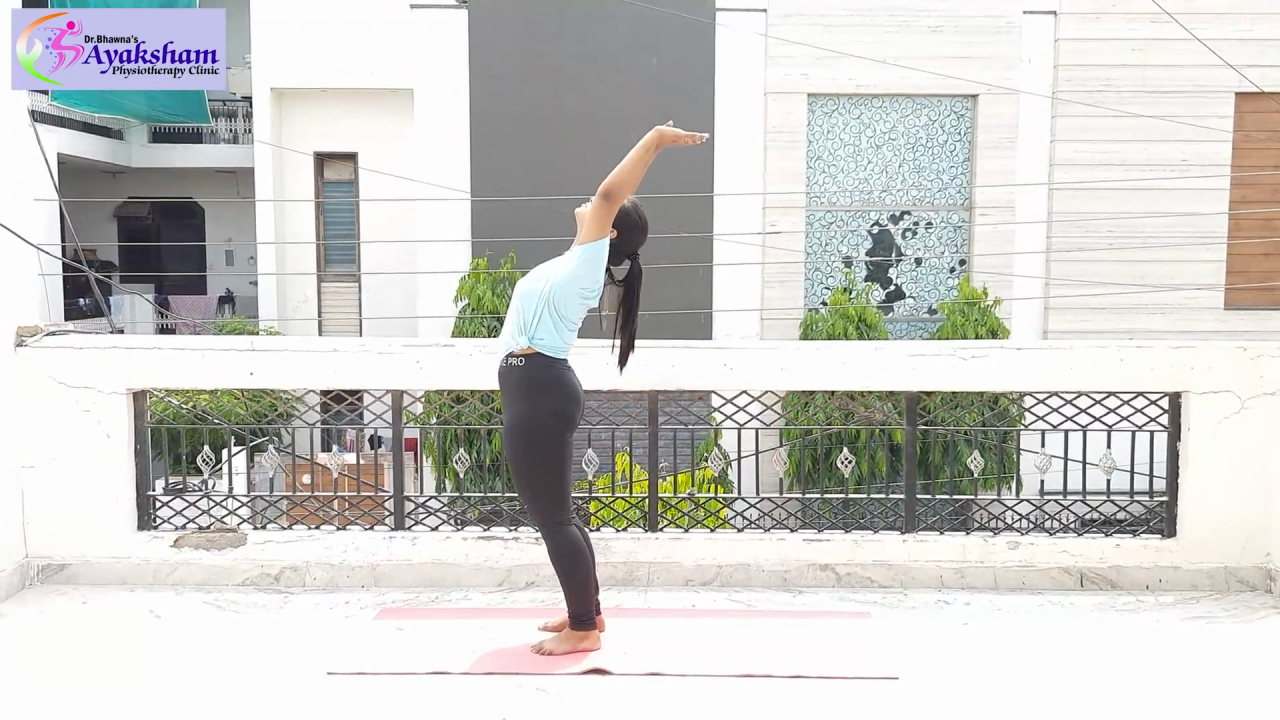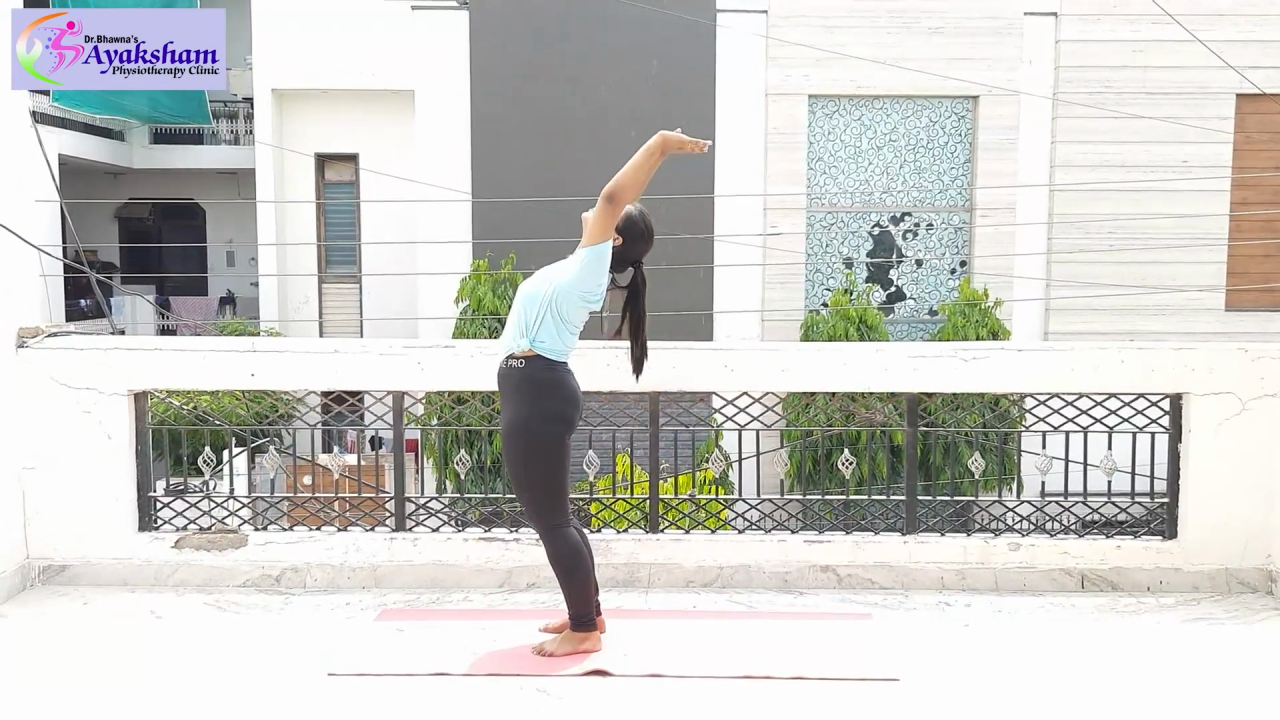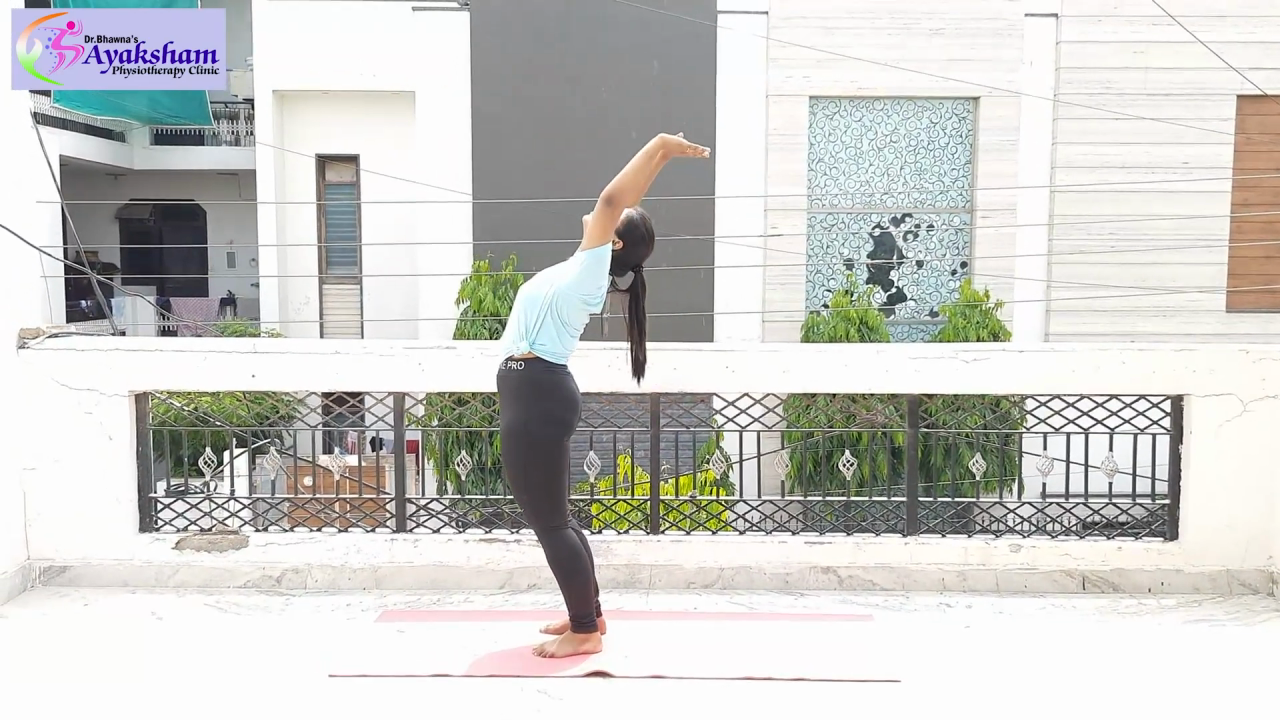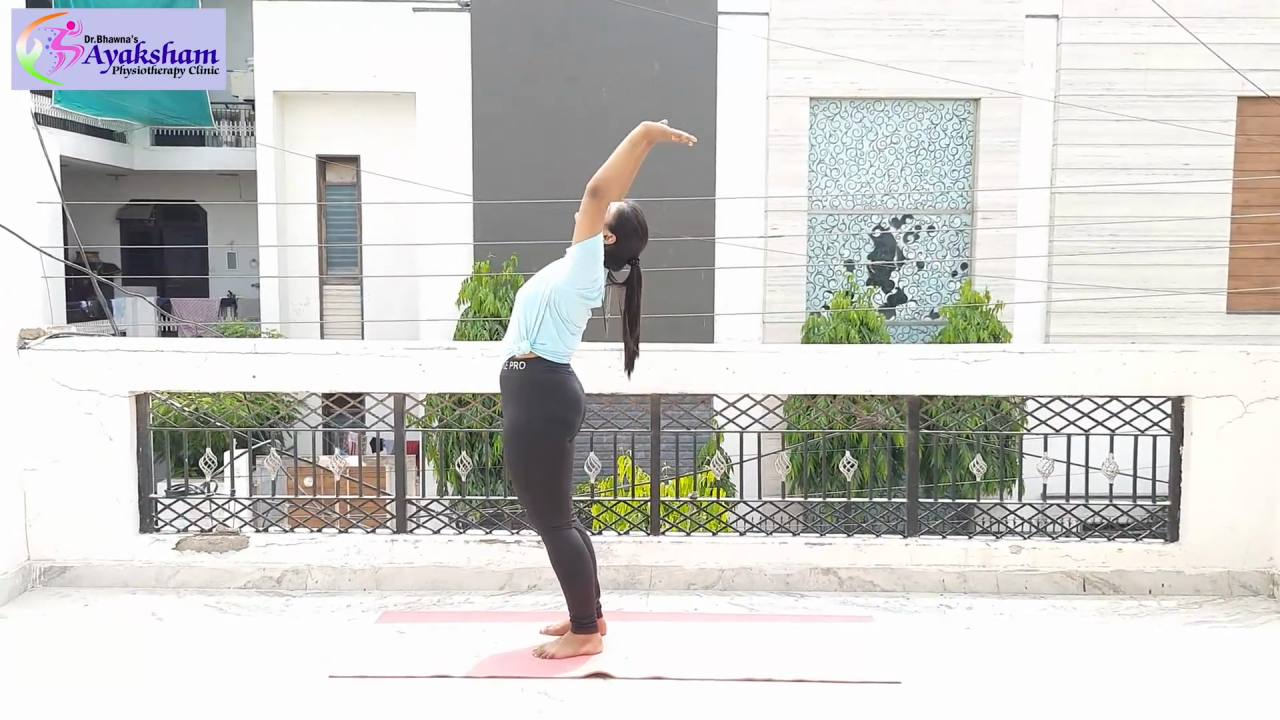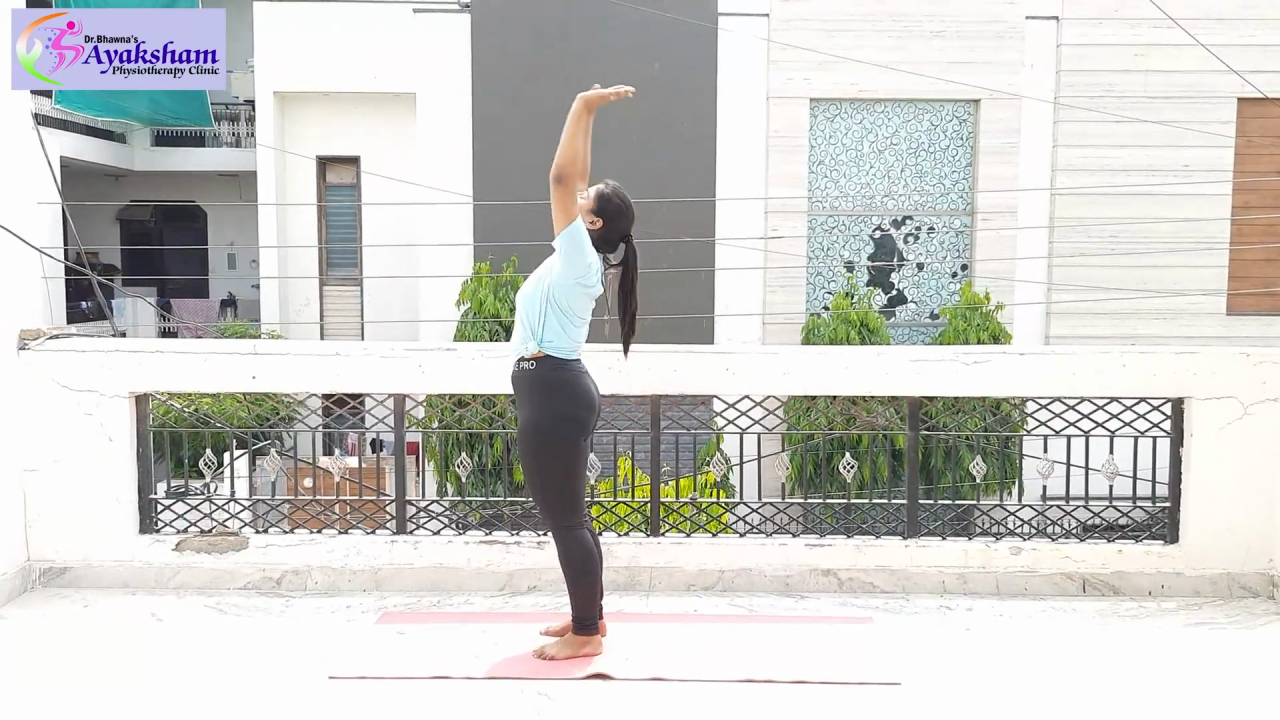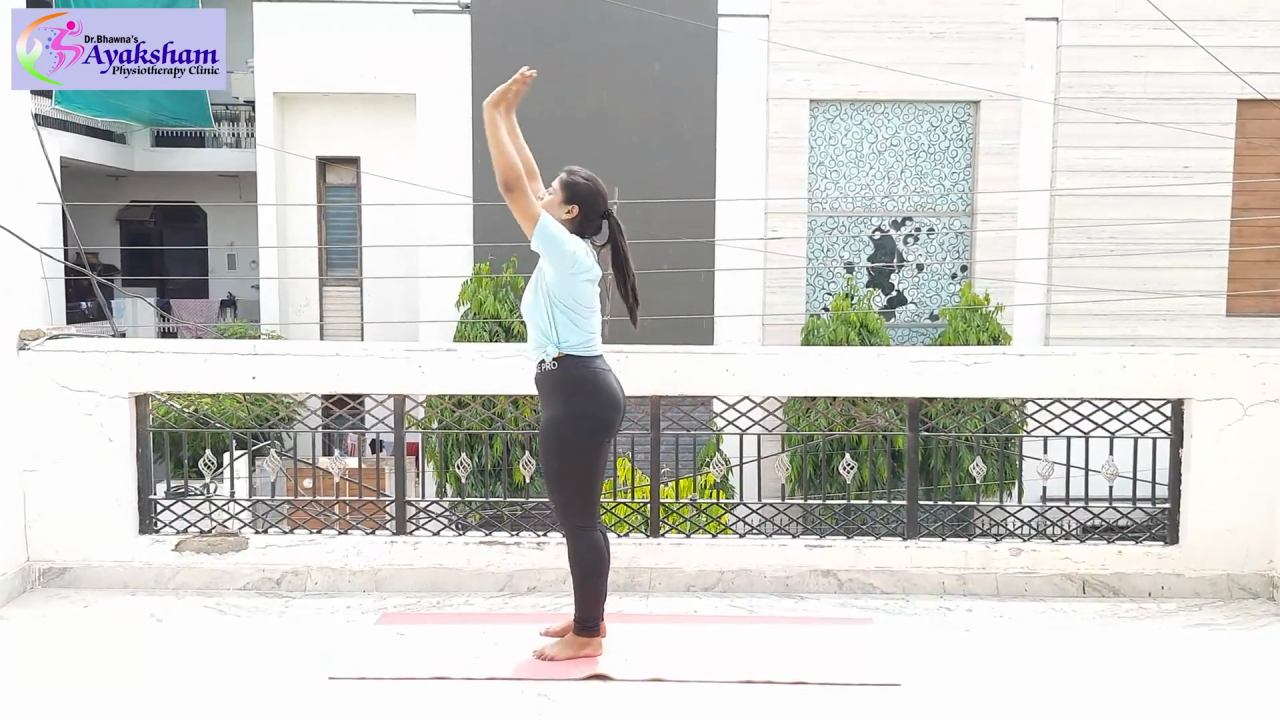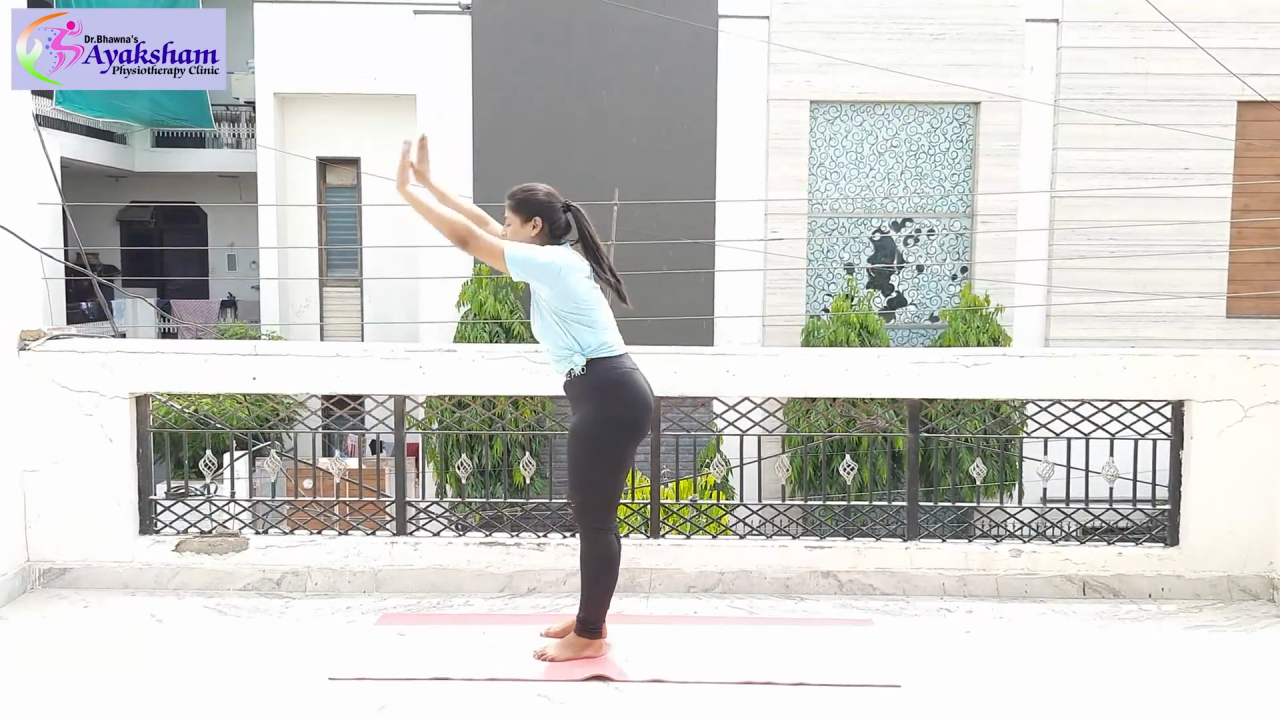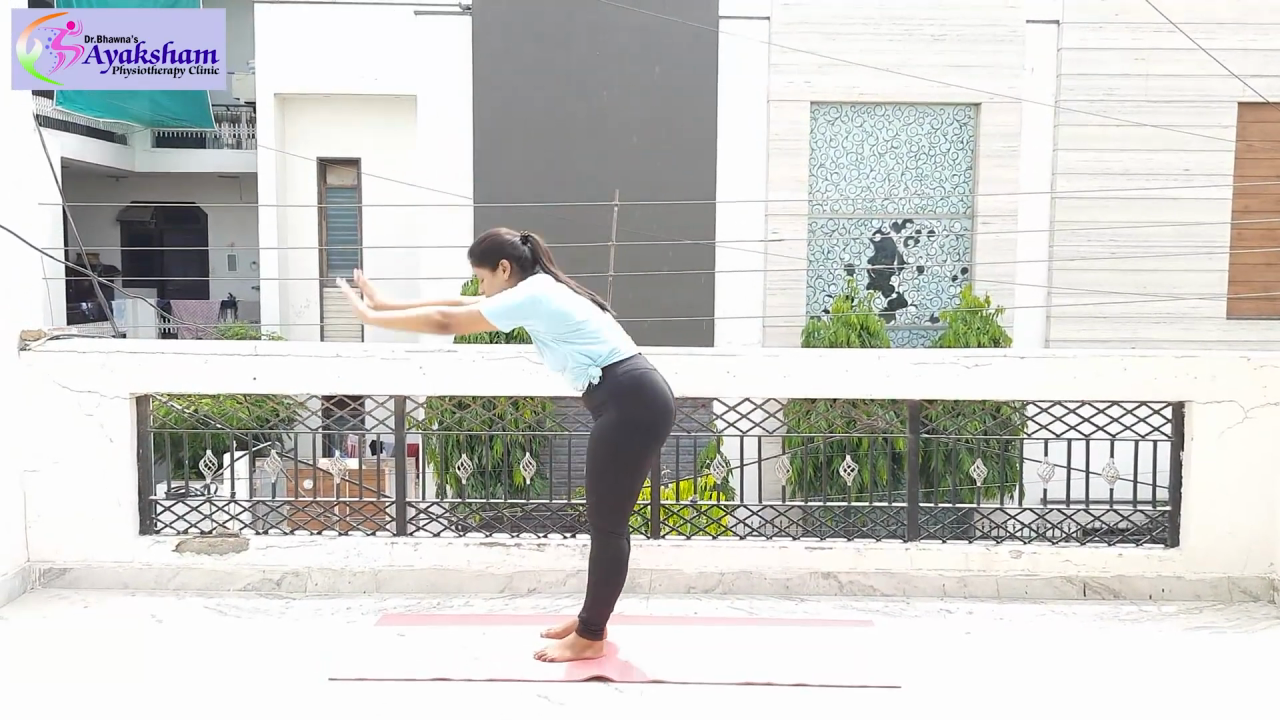
dt=0.2s
person 1, frame 1
left shoulder: (586, 263)
right shoulder: (581, 260)
left elbow: (609, 194)
right elbow: (613, 195)
left wrist: (654, 141)
right wrist: (651, 144)
left hip: (539, 391)
right hip: (536, 390)
left knee: (552, 516)
right knee: (556, 513)
left ankle: (583, 629)
right ankle: (588, 612)
person 1, frame 2
left shoulder: (591, 267)
right shoulder: (585, 265)
left elbow: (613, 197)
right elbow: (619, 199)
left wrist: (658, 146)
right wrist: (658, 150)
left hip: (538, 394)
right hip: (535, 392)
left knee: (550, 519)
right knee: (553, 515)
left ankle: (584, 630)
right ankle: (588, 613)
person 1, frame 3
left shoulder: (590, 271)
right shoulder: (585, 268)
left elbow: (611, 200)
right elbow: (619, 202)
left wrist: (658, 149)
right wrist: (658, 153)
left hip: (537, 397)
right hip: (534, 395)
left knee: (549, 521)
right knee: (553, 517)
left ankle: (584, 631)
right ankle: (588, 614)
person 1, frame 4
left shoulder: (585, 269)
right shoulder: (583, 267)
left elbow: (596, 192)
right elbow: (605, 195)
left wrist: (643, 136)
right wrist: (643, 140)
left hip: (539, 398)
right hip: (539, 395)
left knee: (552, 521)
right knee: (557, 517)
left ankle: (585, 632)
right ankle: (589, 614)
person 1, frame 5
left shoulder: (579, 259)
right shoulder: (576, 258)
left elbow: (562, 178)
right elbow: (572, 179)
left wrist: (583, 110)
right wrist: (584, 112)
left hip: (553, 394)
right hip: (554, 392)
left knee: (564, 519)
right knee: (568, 515)
left ankle: (586, 634)
right ankle: (590, 616)
person 1, frame 6
left shoulder: (568, 252)
right shoulder: (567, 251)
left elbow: (513, 188)
right elbow: (525, 181)
left wrist: (495, 112)
right wrist: (503, 116)
left hip: (579, 395)
right hip: (580, 392)
left knee: (578, 518)
right knee: (578, 515)
left ankle: (587, 635)
right ankle: (589, 618)
person 1, frame 7
left shoulder: (552, 263)
right shoulder: (553, 262)
left elbow: (468, 237)
right elbow: (480, 224)
left wrist: (409, 189)
right wrist: (426, 180)
left hip: (613, 400)
right hip: (610, 395)
left knee: (595, 519)
right knee: (592, 516)
left ankle: (590, 636)
right ankle: (590, 618)
person 1, frame 8
left shoulder: (530, 297)
right shoulder: (539, 290)
left elbow: (444, 322)
right elbow: (459, 310)
left wrist: (373, 316)
right wrist: (387, 306)
left hip: (632, 403)
right hip: (633, 399)
left knee: (609, 522)
right knee: (605, 519)
left ankle: (590, 638)
right ankle: (589, 621)
